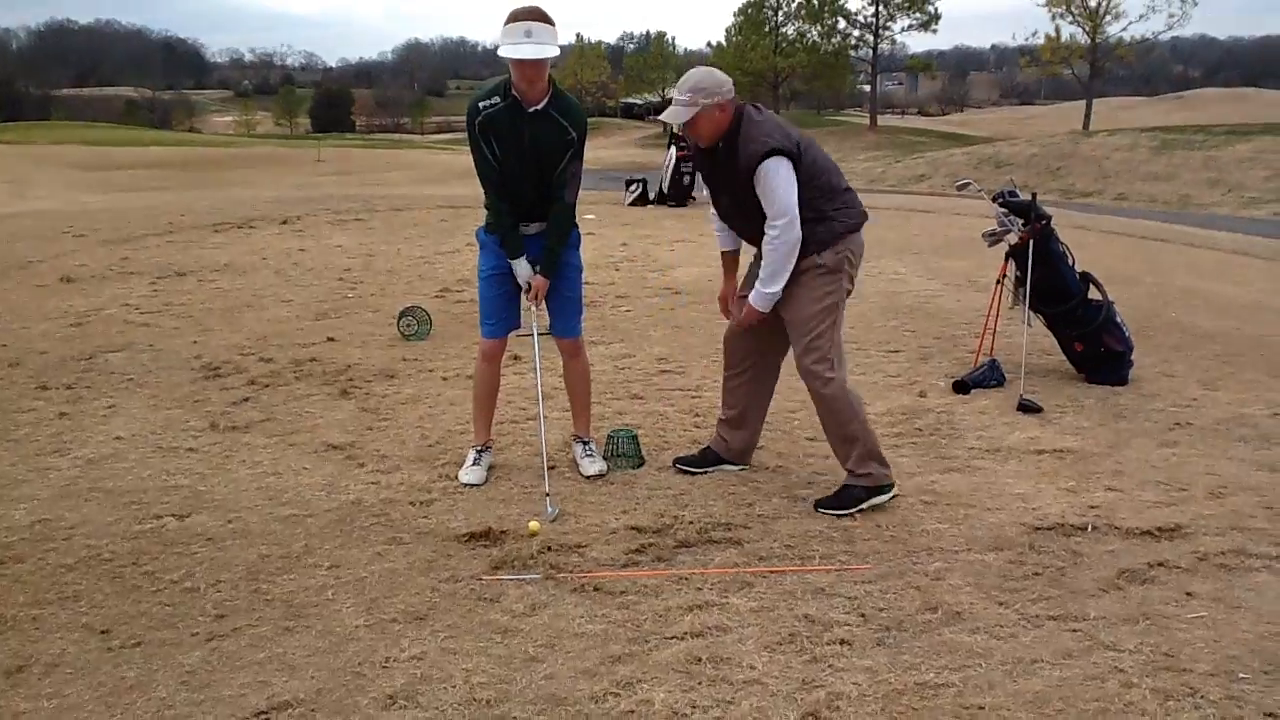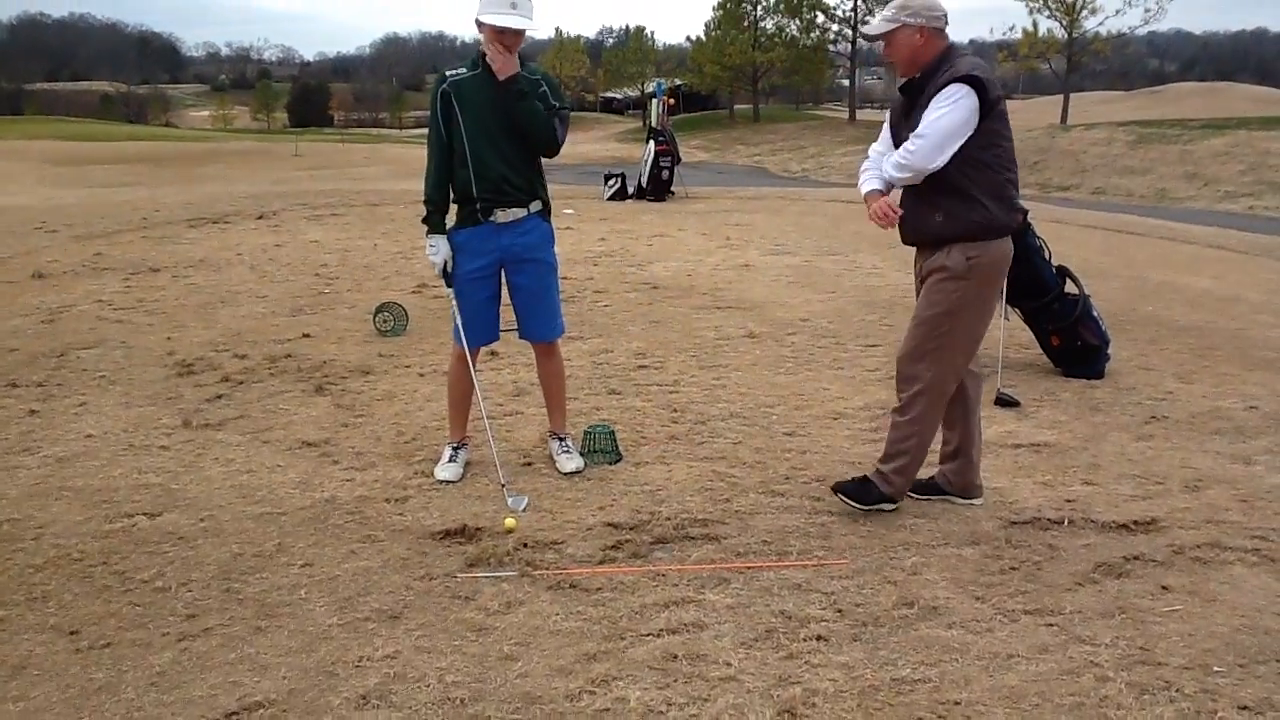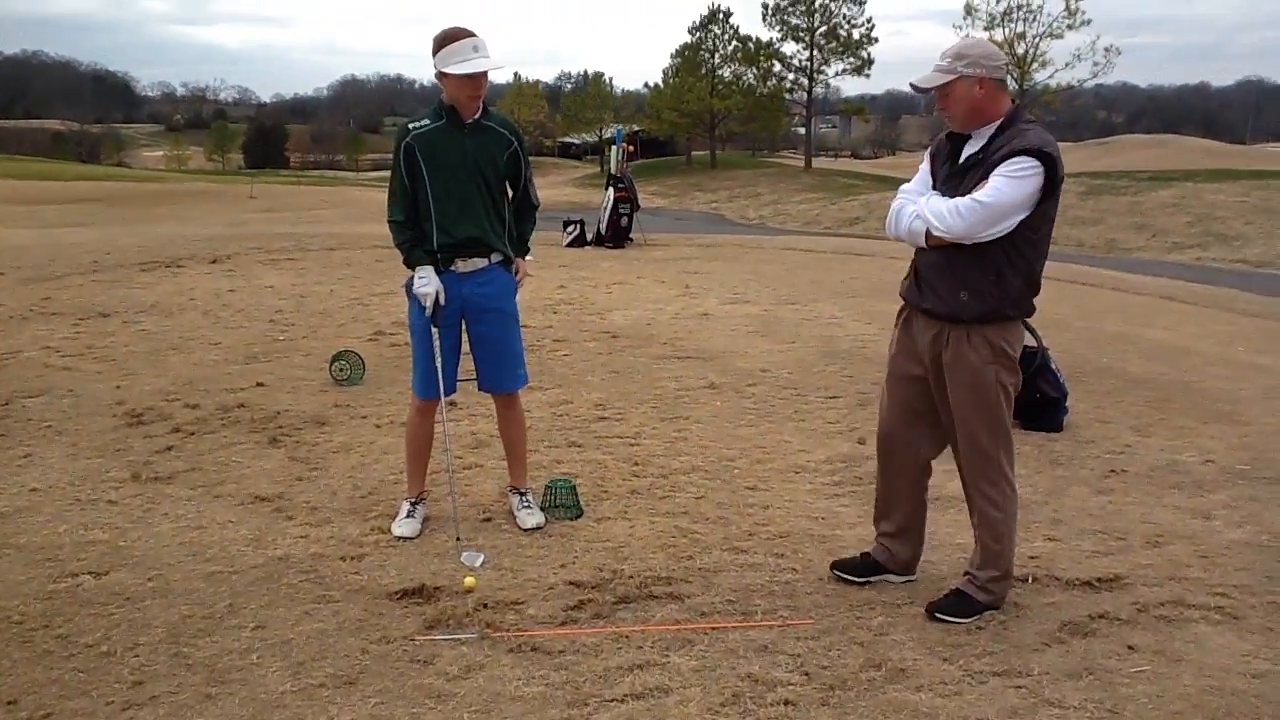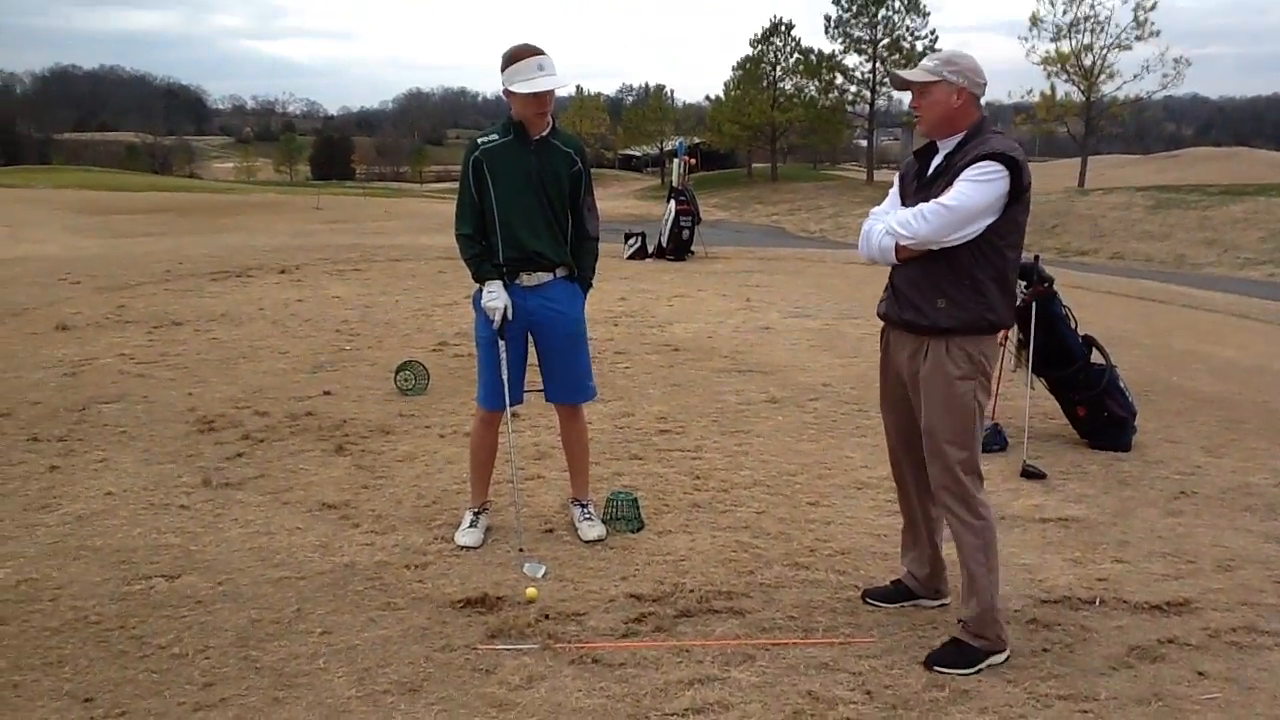
dt=1s
person 1, frame 1
left shoulder: (767, 149)
right shoulder: (710, 147)
left elbow: (784, 228)
right elbow: (725, 211)
left wrist: (761, 298)
right wrist: (731, 277)
left hip: (825, 250)
right hip: (781, 251)
left knee: (815, 361)
right knee: (743, 342)
left ankle: (870, 477)
right ankle: (731, 447)
person 1, frame 2
left shoulder: (963, 85)
right shoulder: (913, 93)
left elbow: (920, 160)
right elbow: (877, 159)
left wrist: (890, 175)
right wrist: (875, 193)
left hip: (971, 250)
right hip: (939, 247)
left knee: (920, 365)
right knee: (952, 366)
left ankle: (890, 479)
right ankle: (959, 478)
person 1, frame 3
left shoulder: (1029, 155)
right shoulder: (947, 148)
left elbow: (963, 220)
right elbow: (898, 218)
left wrist: (927, 208)
right wrist: (942, 225)
left hip: (981, 332)
right hip: (919, 317)
left knee: (984, 461)
right knee: (898, 441)
left ankle: (988, 582)
right ankle: (894, 552)
person 1, frame 4
left shoulder: (996, 162)
right shoulder: (919, 165)
left elbow: (924, 227)
right elbow: (871, 239)
left wrist: (899, 231)
right wrist: (910, 240)
left hip: (958, 343)
right hip: (902, 332)
left knee: (953, 478)
right knee: (910, 464)
left ankle: (984, 631)
right ankle: (922, 577)
person 2, frame 1
left shoulder: (570, 116)
right shoulder: (483, 110)
left elbow: (564, 197)
right elbow: (494, 189)
left wrist: (547, 269)
right wrist: (516, 257)
left hip: (556, 238)
right hip: (502, 240)
left knee: (571, 342)
right knee: (491, 345)
left ankle: (583, 440)
right ankle: (480, 446)
person 2, frame 2
left shoulder: (539, 82)
right shoulder: (452, 85)
left elbow: (551, 144)
right elbow: (439, 161)
left wrist: (514, 84)
right wrist: (435, 229)
left hip: (530, 228)
right hip: (473, 231)
left knee: (546, 340)
right knee: (466, 345)
left ankle: (559, 435)
right ankle: (457, 443)
person 2, frame 3
left shoulder: (504, 134)
right shoulder: (414, 137)
left elbow: (525, 199)
right elbow: (400, 214)
left wrist: (518, 251)
right wrist: (419, 266)
left hip: (493, 277)
right hip: (435, 279)
left knee: (506, 390)
right knee: (425, 397)
left ankle: (519, 490)
right ankle: (414, 498)
person 2, frame 4
left shoulder: (571, 152)
right shoulder: (483, 152)
left elbow: (586, 227)
right elbow: (468, 228)
left wrist: (580, 285)
right wrist: (490, 282)
left hip: (559, 291)
right hip: (502, 292)
left knee: (571, 403)
right knee: (490, 407)
left ankle: (581, 502)
right ankle: (477, 508)
